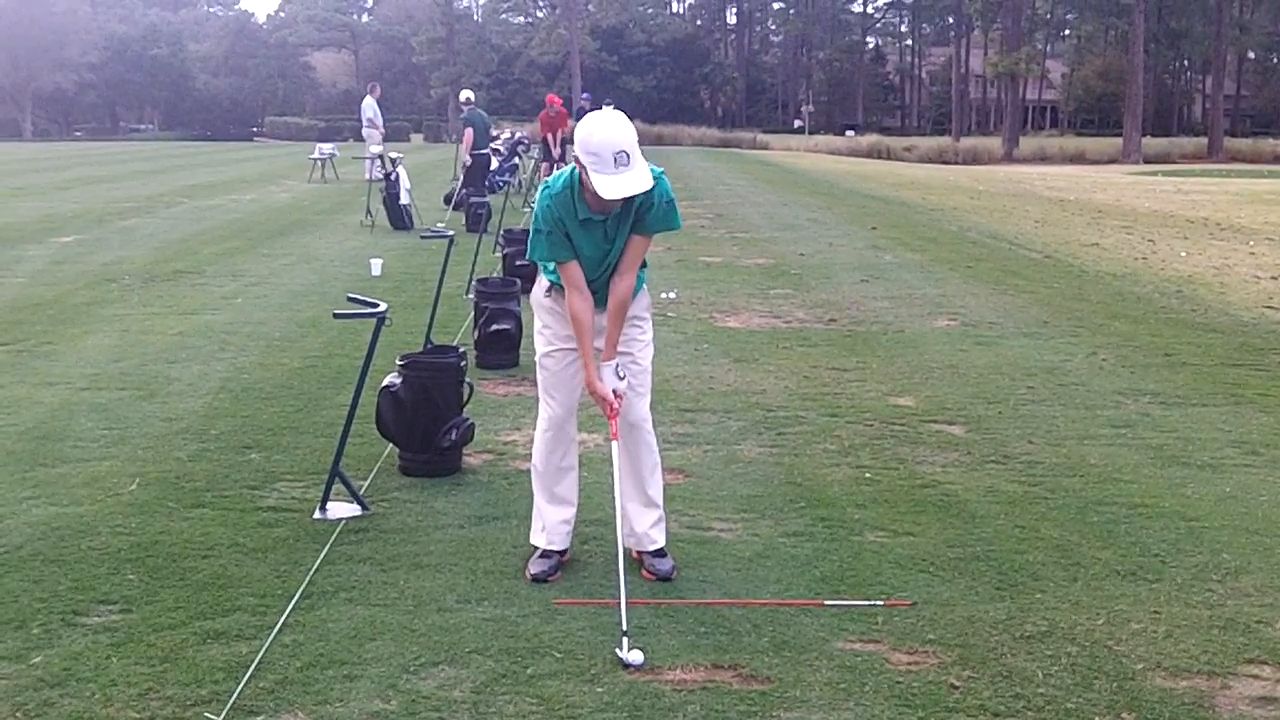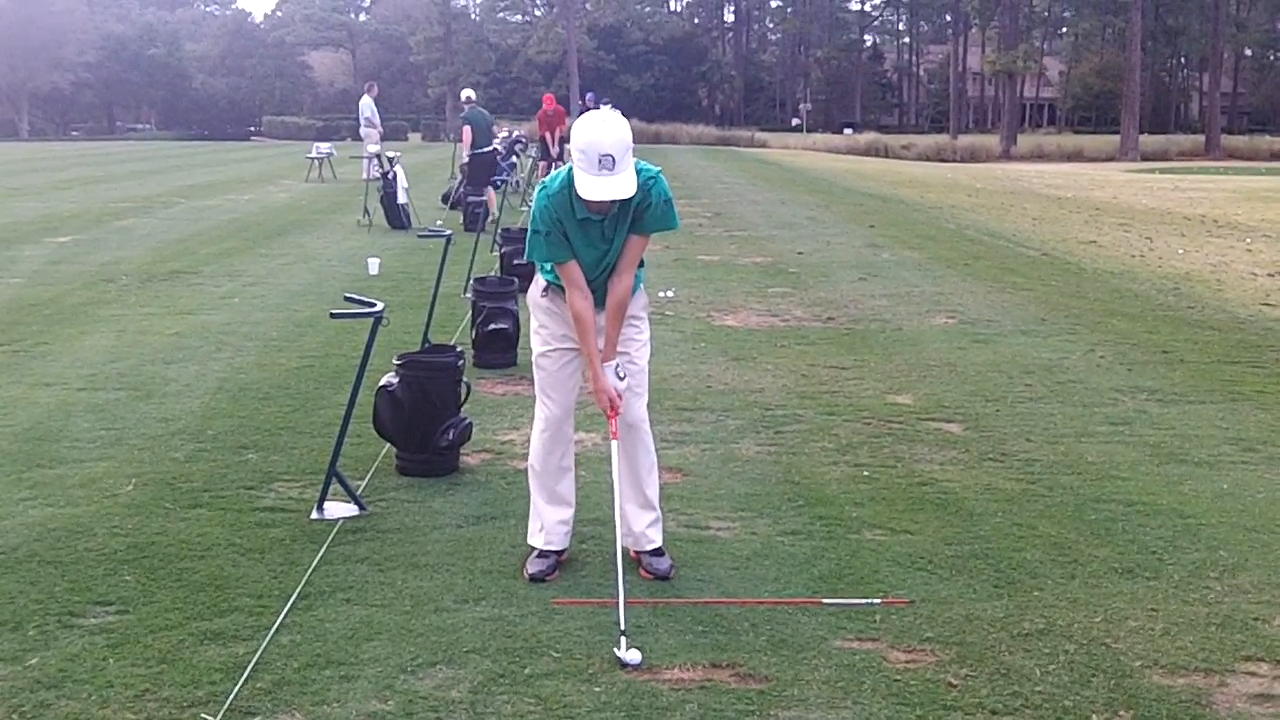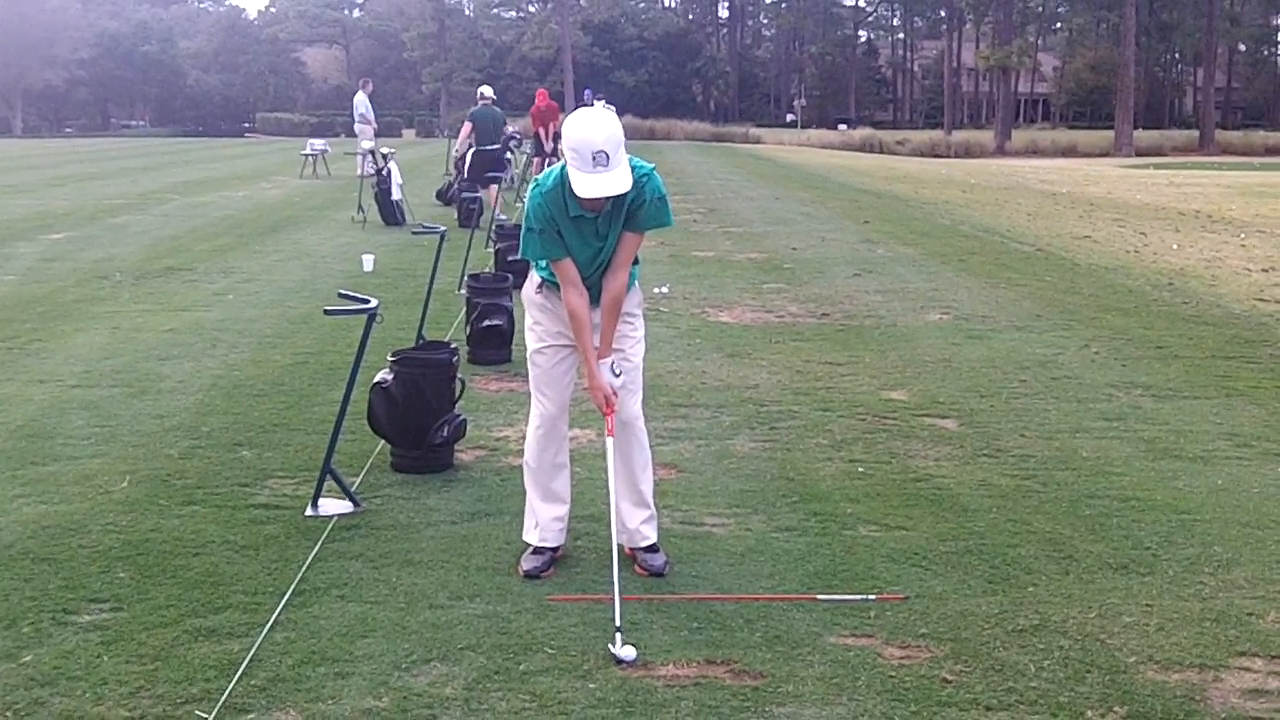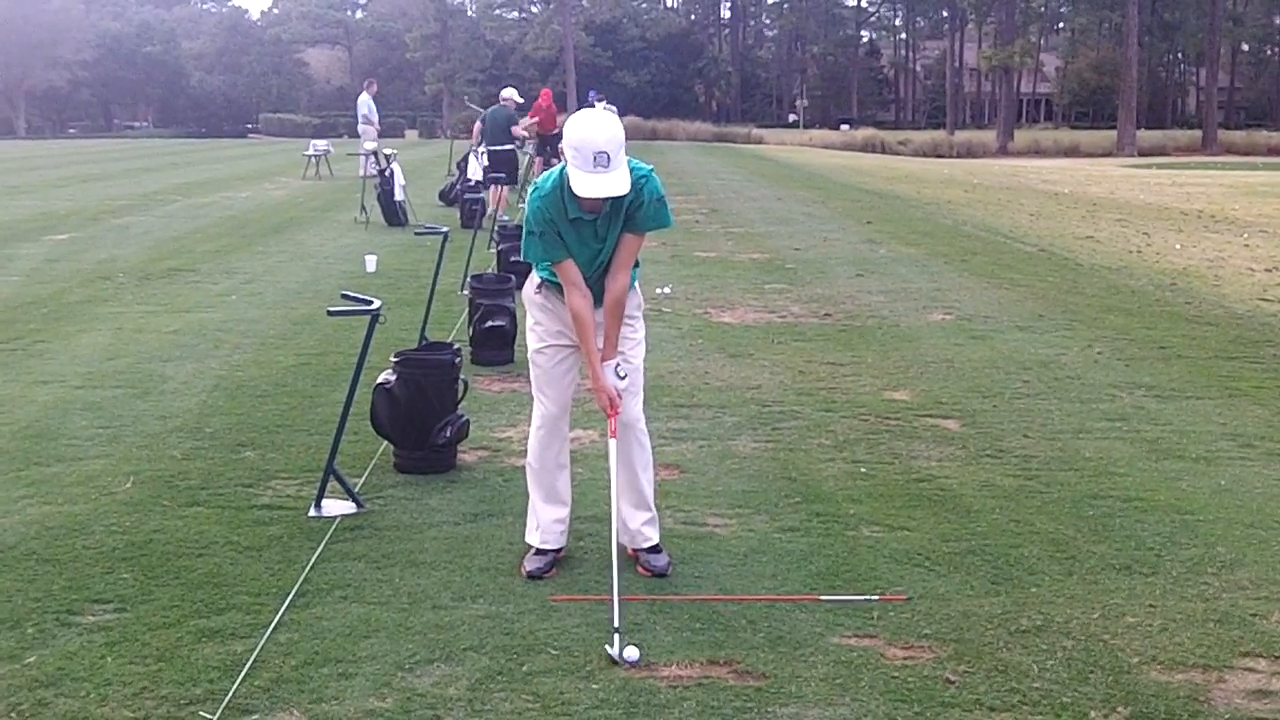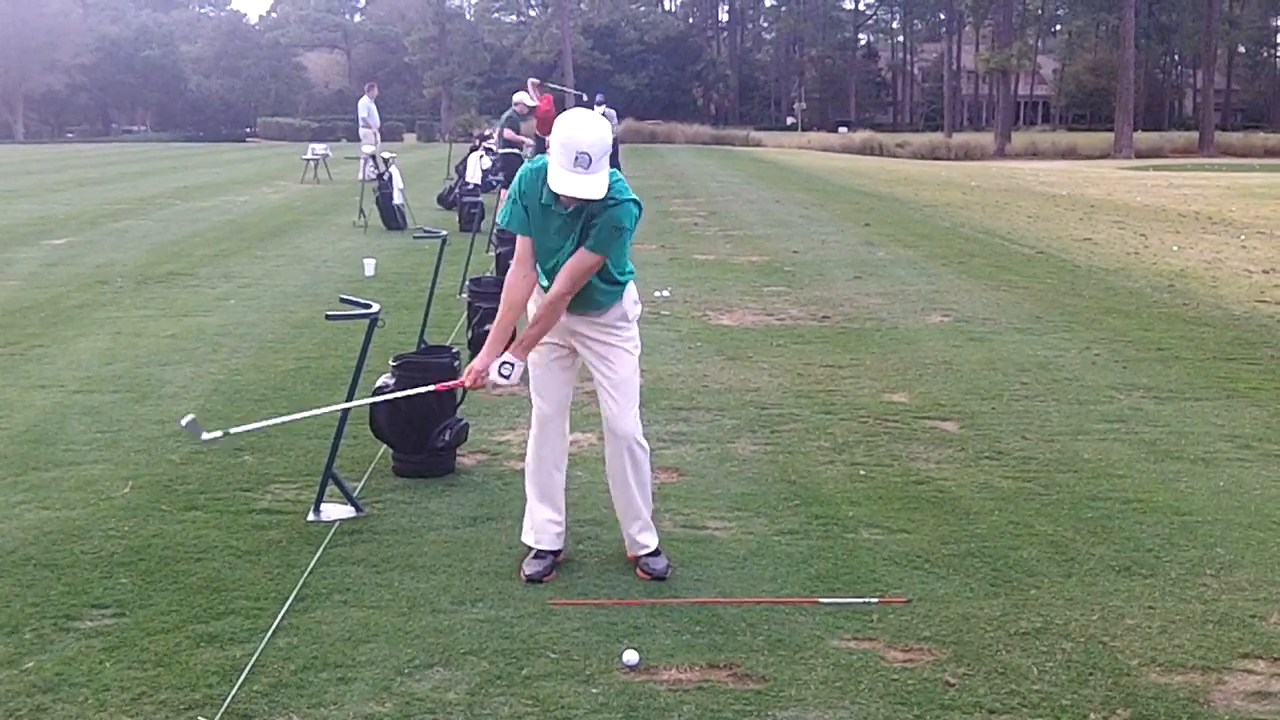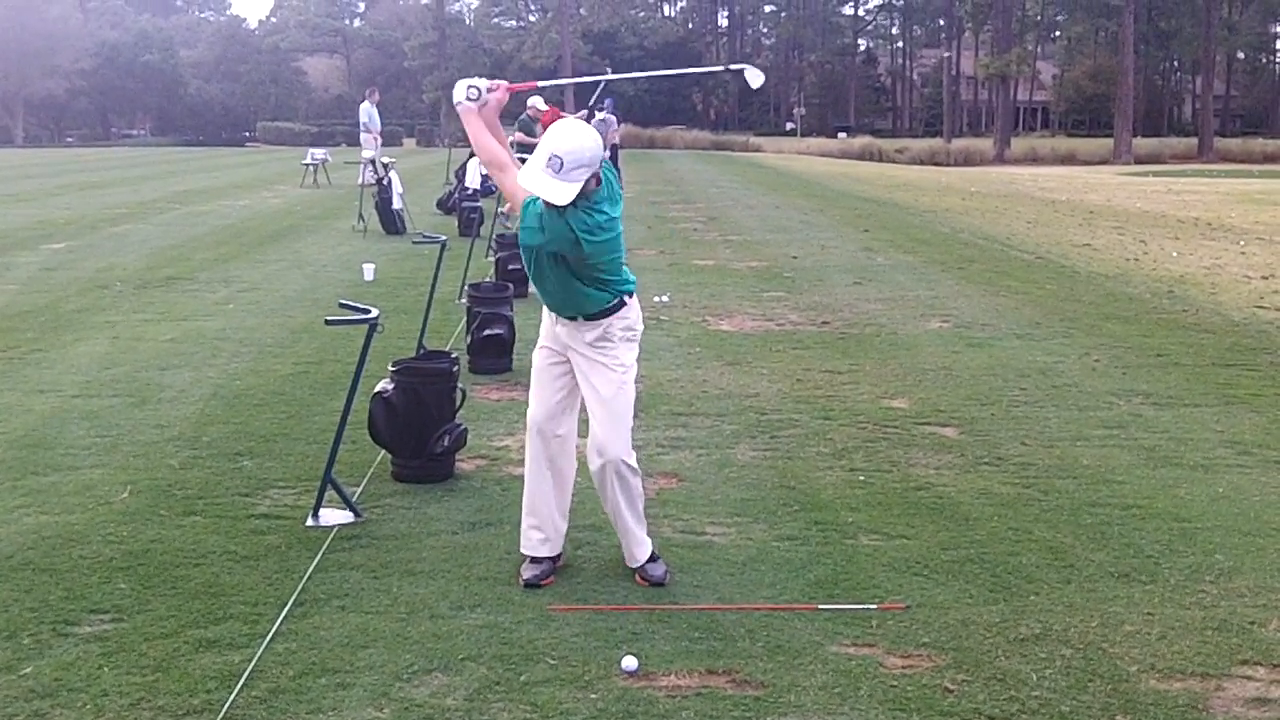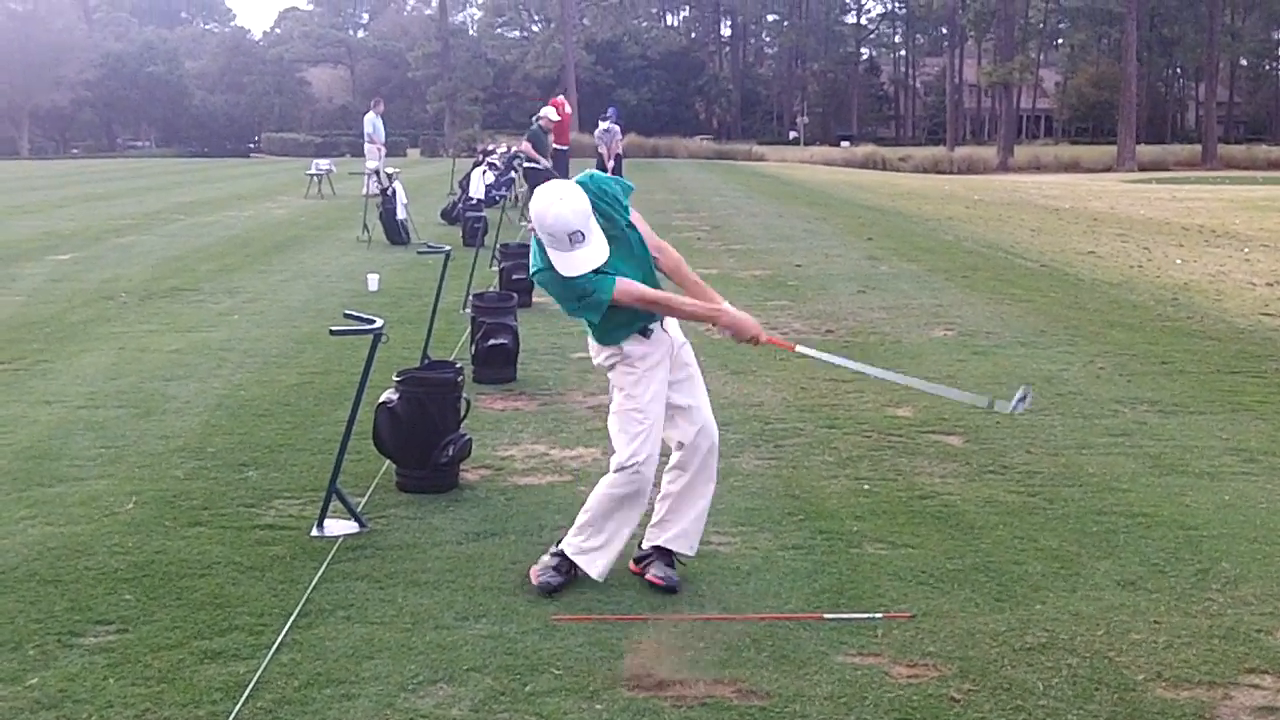
dt=0.4s
person 1, frame 1
left shoulder: (651, 190)
right shoulder: (553, 200)
left elbow: (623, 277)
right elbow: (577, 292)
left wrist: (610, 359)
right wrist: (590, 372)
left hip: (627, 305)
right hip: (560, 304)
left knee: (636, 417)
right knee: (555, 417)
left ankle: (648, 538)
right ankle: (551, 539)
person 1, frame 2
left shoulder: (650, 186)
right shoulder: (551, 199)
left elbow: (622, 277)
right elbow: (577, 290)
left wrist: (611, 358)
right wrist: (595, 372)
left hip: (624, 304)
right hip: (558, 304)
left knee: (633, 417)
right knee: (552, 417)
left ankle: (645, 537)
right ankle: (549, 538)
person 1, frame 3
left shoulder: (643, 183)
right shoulder: (544, 197)
left elbow: (617, 274)
right elbow: (573, 288)
left wrist: (606, 354)
right wrist: (591, 369)
left hip: (619, 302)
right hip: (552, 302)
left knee: (628, 415)
right knee: (548, 415)
left ankle: (640, 534)
right ankle: (544, 535)
person 1, frame 4
left shoulder: (642, 185)
right shoulder: (544, 200)
left elbow: (618, 276)
right elbow: (576, 290)
left wrist: (611, 355)
right wrist: (595, 371)
left hip: (619, 305)
right hip: (553, 303)
left knee: (630, 417)
right knee: (549, 417)
left ankle: (642, 534)
right ankle: (547, 536)
person 1, frame 5
left shoulder: (619, 206)
right shoulder: (530, 178)
left elbow: (567, 286)
right elbow: (522, 268)
left wrist: (518, 353)
right wrist: (492, 347)
left hip: (608, 313)
right hip: (543, 307)
left knee: (623, 428)
right knee: (547, 424)
left ankle: (643, 541)
right ankle: (545, 540)
person 1, frame 6
left shoulder: (568, 225)
right shoulder: (595, 167)
left elbow: (505, 173)
right elbow: (518, 173)
left wrist: (471, 116)
right wrist: (488, 117)
left hip: (606, 331)
right hip: (558, 322)
left knee: (609, 448)
right knee: (544, 428)
left ankle: (639, 551)
right ankle: (542, 546)
person 1, frame 7
left shoulder: (591, 189)
right shoulder: (550, 270)
left elbow: (656, 248)
right elbow: (652, 300)
left wrist: (716, 302)
right wrist: (724, 318)
left hip: (662, 331)
right hip: (627, 351)
left knee: (702, 439)
right knee: (635, 465)
left ankle: (659, 545)
right ankle: (571, 554)
